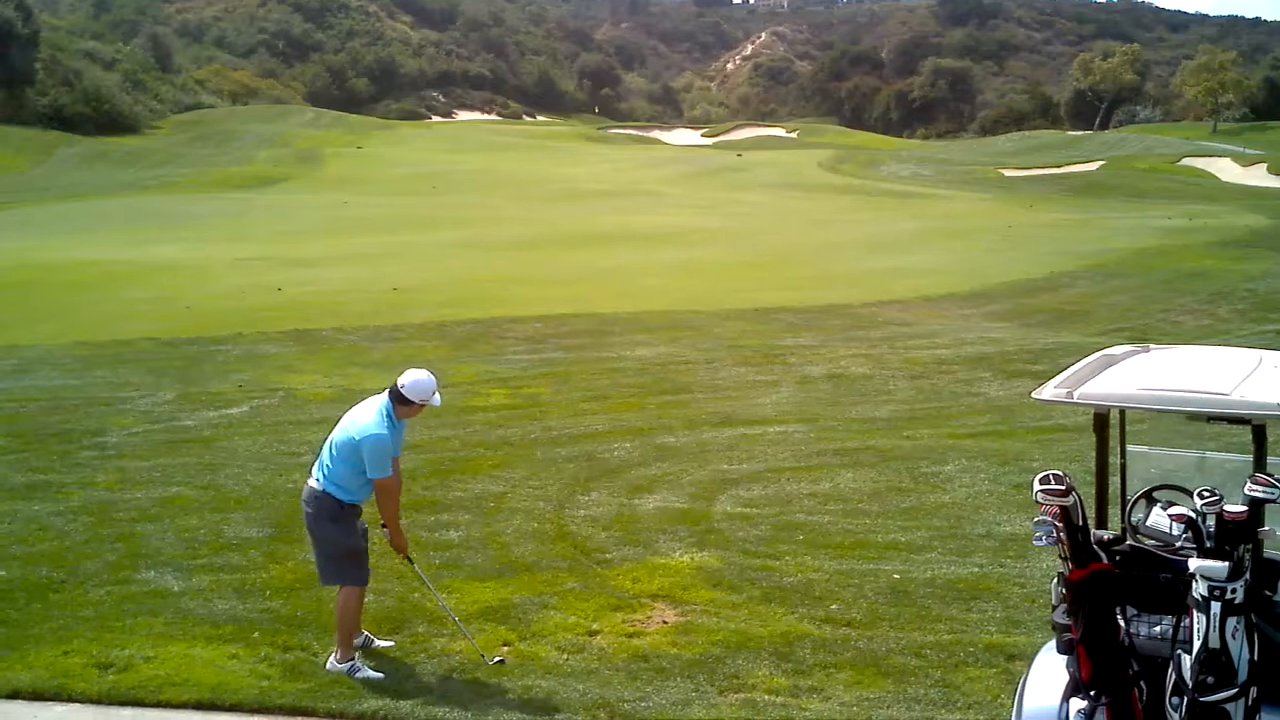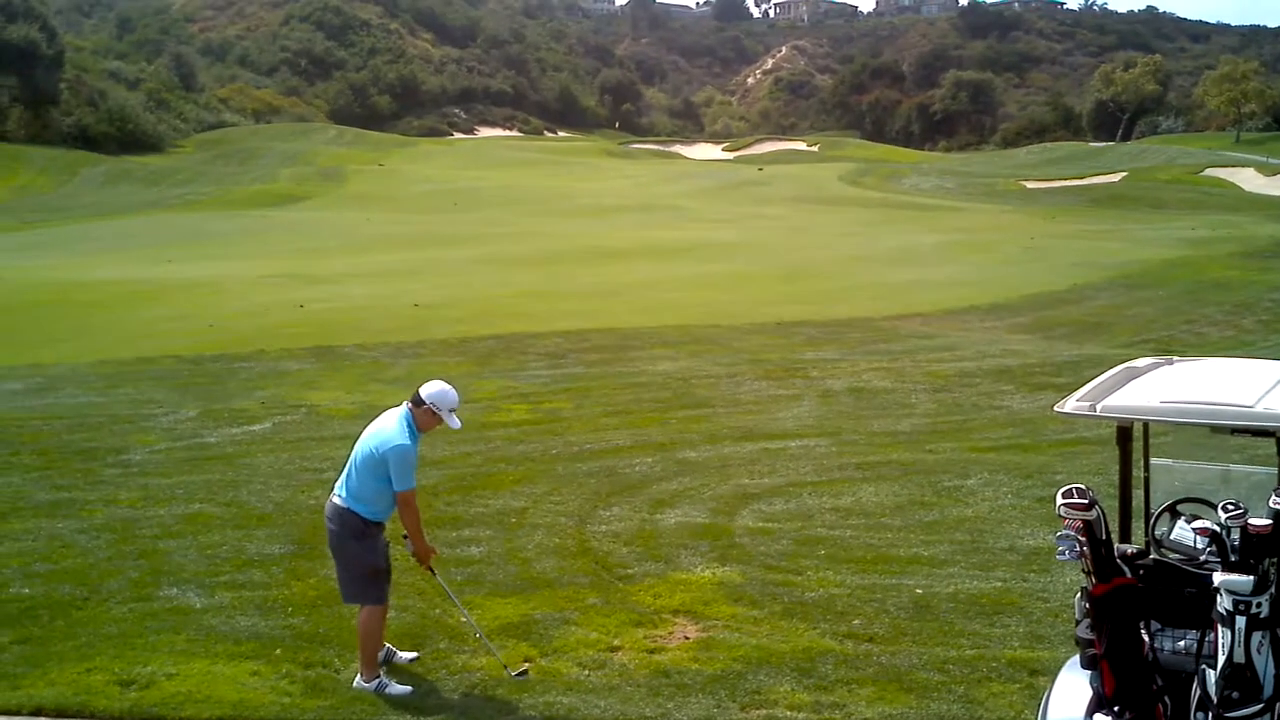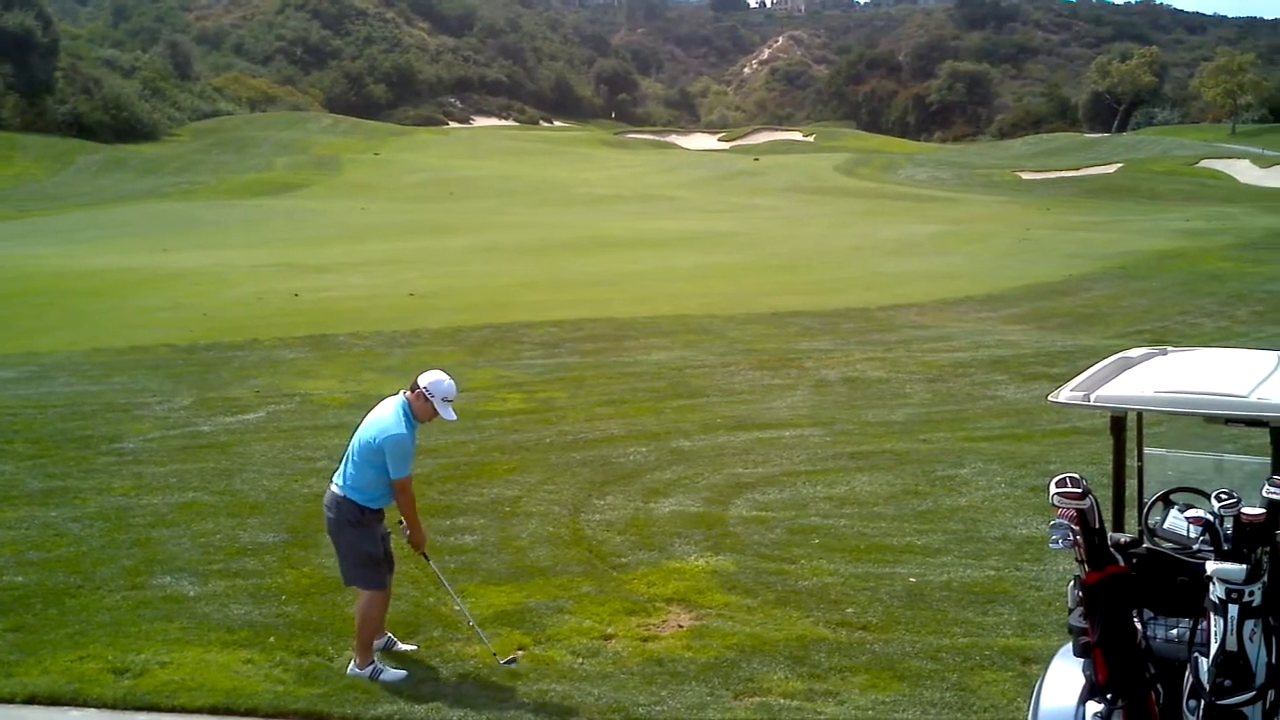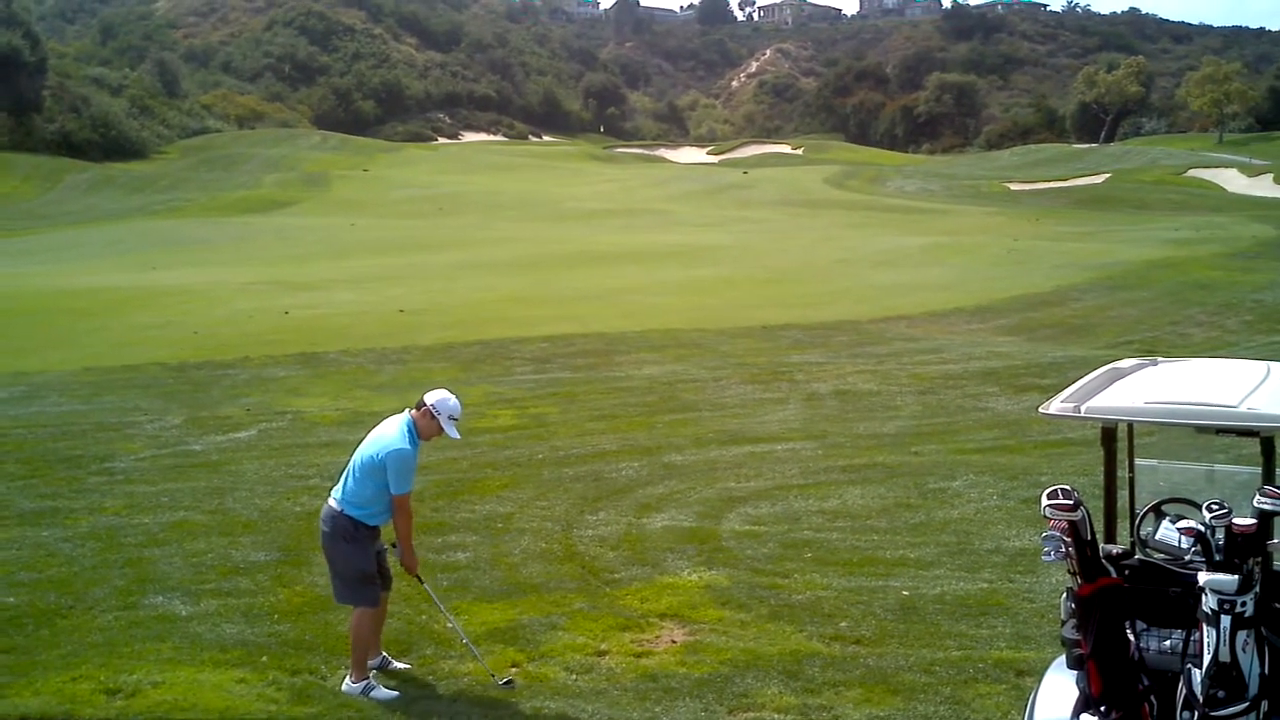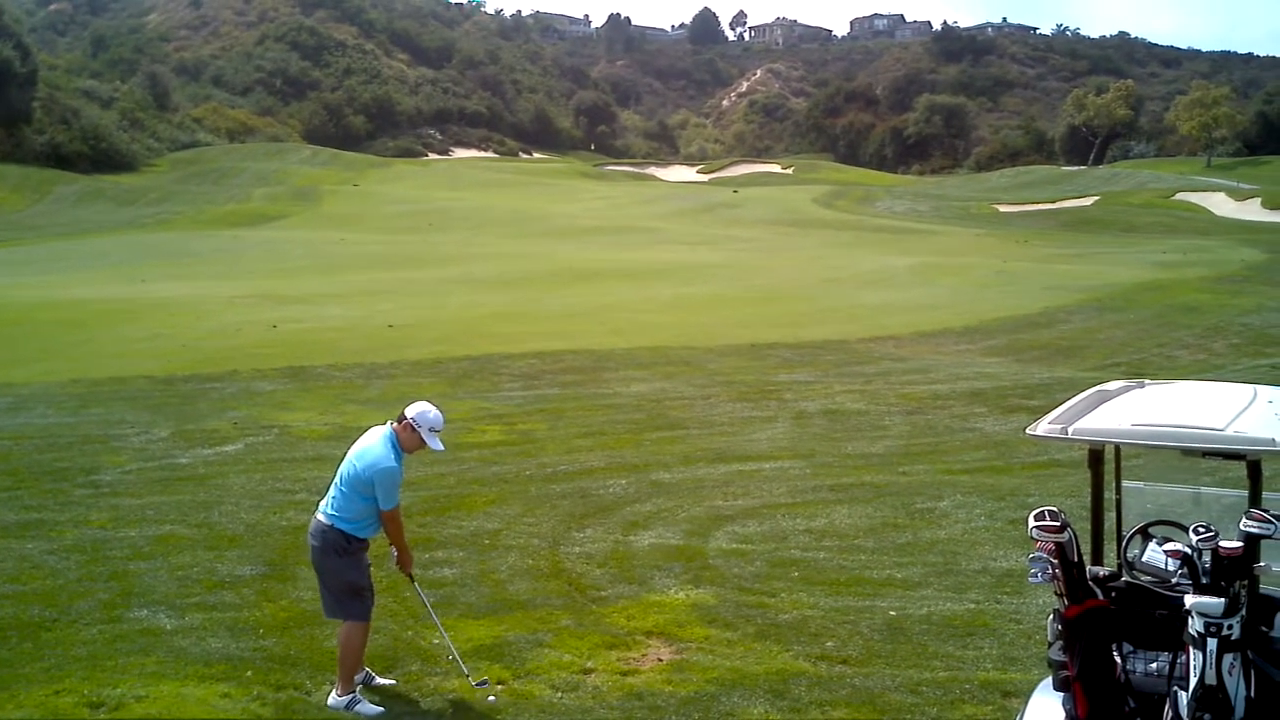
dt=1s
person 1, frame 1
left shoulder: (389, 410)
right shoulder: (376, 433)
left elbow: (394, 472)
right elbow: (384, 490)
left wrist: (396, 522)
right wrist: (396, 534)
left hip: (341, 499)
right hip: (328, 504)
left knee: (358, 572)
right knee: (353, 579)
left ankle: (354, 634)
right ankle: (343, 657)
person 1, frame 2
left shoulder: (399, 418)
right shoulder: (400, 443)
left elbow: (405, 494)
right elbow: (406, 503)
left wrist: (417, 539)
right wrist: (420, 545)
left hip: (359, 515)
right hip: (352, 521)
left knee: (380, 586)
right knee: (372, 598)
left ankle: (376, 649)
right ankle: (368, 676)
person 1, frame 3
left shoulder: (396, 405)
right shoulder: (397, 433)
left elbow: (401, 483)
right elbow: (403, 491)
left wrist: (410, 522)
right wrist: (416, 530)
left hip: (362, 504)
right hip: (351, 510)
left knee: (383, 573)
right knee: (373, 584)
left ankle: (377, 636)
right ankle: (362, 662)
person 1, frame 4
left shoulder: (399, 423)
right shoulder: (401, 449)
left elbow: (397, 503)
right elbow: (401, 508)
left wrist: (403, 543)
right wrist: (407, 551)
left hip: (359, 520)
right hip: (346, 525)
left knee: (380, 589)
right knee: (366, 600)
left ankle: (373, 654)
right ankle: (357, 678)
person 1, frame 5
left shoulder: (379, 434)
right shoulder: (387, 465)
right elbow: (391, 519)
left wrist: (397, 546)
right wrist: (404, 553)
left hip: (341, 533)
right hip: (336, 540)
left knee: (361, 608)
right knee: (356, 615)
left ankle: (357, 671)
right ankle: (343, 692)
